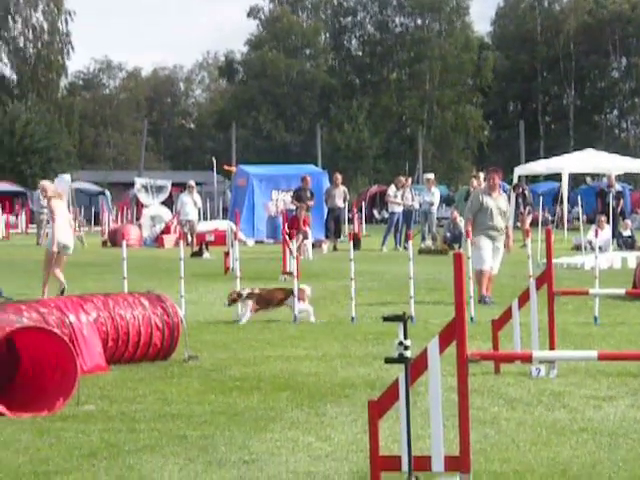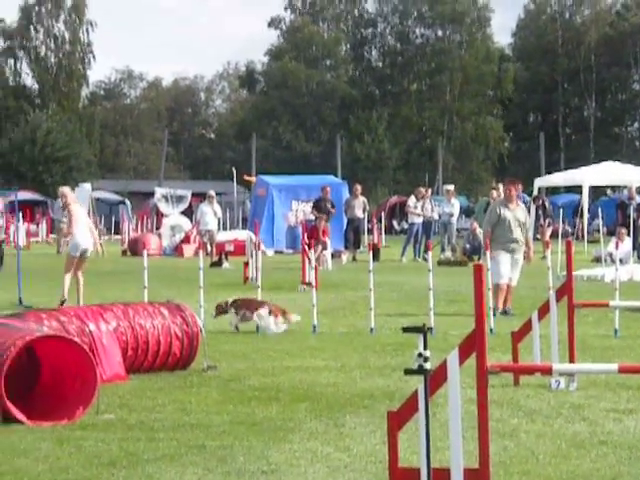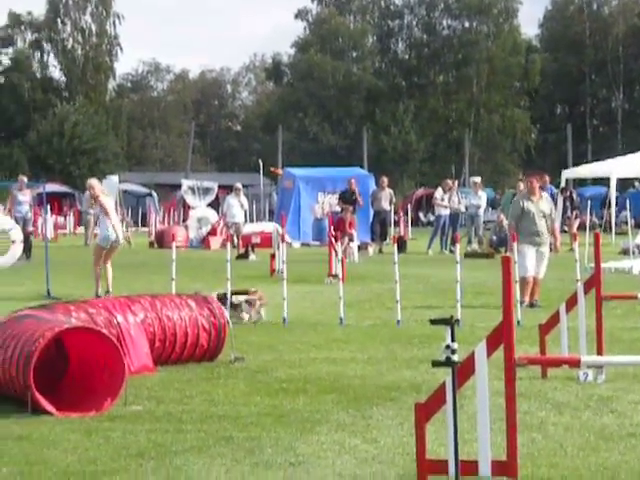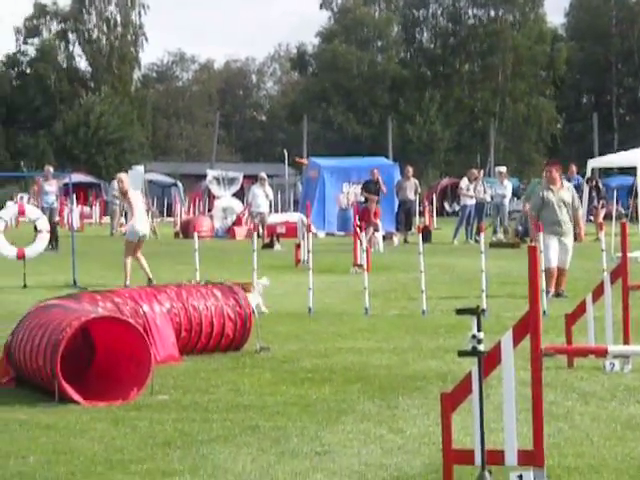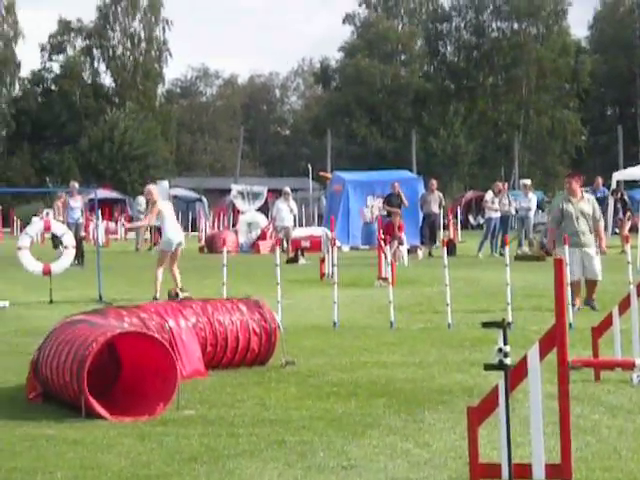
dt=0.2s
person 1, frame 1
left shoulder: (504, 197)
right shoulder: (479, 194)
left elbow: (507, 219)
right elbow: (469, 215)
left wrist: (509, 237)
right wrist: (469, 232)
left hip: (498, 237)
right hip: (482, 235)
left knee: (493, 269)
right knee: (483, 266)
left ankle: (488, 295)
right ankle: (482, 295)
person 1, frame 2
left shoulder: (522, 208)
right shoulder: (496, 206)
left elbow: (527, 230)
right elbow: (487, 227)
left wrist: (529, 248)
right wrist: (487, 246)
left hip: (517, 250)
right hip: (500, 248)
left knee: (511, 281)
right knee: (501, 279)
left ankle: (507, 307)
right ankle: (498, 307)
person 1, frame 3
left shoulder: (547, 199)
right shoulder: (520, 200)
left elbow: (553, 221)
right elbow: (512, 221)
left wrist: (557, 239)
left hip: (543, 242)
right hip: (525, 241)
left knee: (538, 274)
right knee: (526, 273)
left ankle: (534, 299)
right ankle: (524, 300)
person 1, frame 4
left shoulder: (569, 188)
right shoulder: (541, 190)
left elbow: (577, 210)
right elbow: (533, 211)
left wrist: (580, 228)
right wrist: (533, 230)
left hip: (567, 232)
right hip: (548, 232)
left knee: (563, 264)
right knee: (550, 263)
left ankle: (559, 289)
right ankle: (550, 290)
person 1, frame 5
left shoulder: (590, 199)
right shoulder: (561, 202)
left elbow: (599, 221)
right elbow: (553, 223)
left wrist: (602, 240)
right wrist: (550, 240)
left hip: (589, 244)
right hip: (568, 245)
left knee: (594, 274)
right knee: (573, 276)
left ankle: (589, 298)
right ankle: (575, 303)
person 2, frame 1
left shoulder: (51, 202)
right shoulder: (62, 202)
left elbow: (55, 223)
right elbow: (71, 223)
left wrist: (54, 244)
left hip: (57, 238)
right hip: (69, 239)
left knee: (47, 268)
right knee: (56, 269)
left ankle: (44, 297)
right ankle: (63, 284)
person 2, frame 2
left shoulder: (70, 208)
right shoulder: (82, 208)
left elbow: (71, 229)
right elbow: (91, 227)
right wrist: (97, 243)
left hip: (77, 242)
right hip: (89, 242)
left knee: (67, 272)
right knee: (78, 271)
left ankle: (64, 297)
right ankle: (80, 302)
person 2, frame 3
left shoulder: (100, 200)
right shoulder: (109, 198)
left elbow: (111, 218)
left wrist: (118, 234)
left hip: (106, 233)
right hip: (117, 233)
left knee: (97, 263)
right knee: (106, 262)
left ankle: (98, 291)
right ankle: (109, 289)
person 2, frame 4
left shoulder: (129, 196)
right shoulder: (137, 193)
left elbow: (134, 216)
left wrist: (126, 227)
left hip: (135, 228)
right hip: (145, 227)
left knee: (128, 256)
right knee: (137, 254)
left ankle: (127, 283)
right ankle: (149, 276)
person 2, frame 5
left shoulder: (157, 206)
right shoulder: (167, 203)
left elbow: (145, 222)
left wrist: (129, 225)
left hip: (169, 237)
right hip: (180, 235)
left knee: (159, 267)
right knee: (173, 266)
left ankle: (156, 295)
right ankle: (180, 292)
